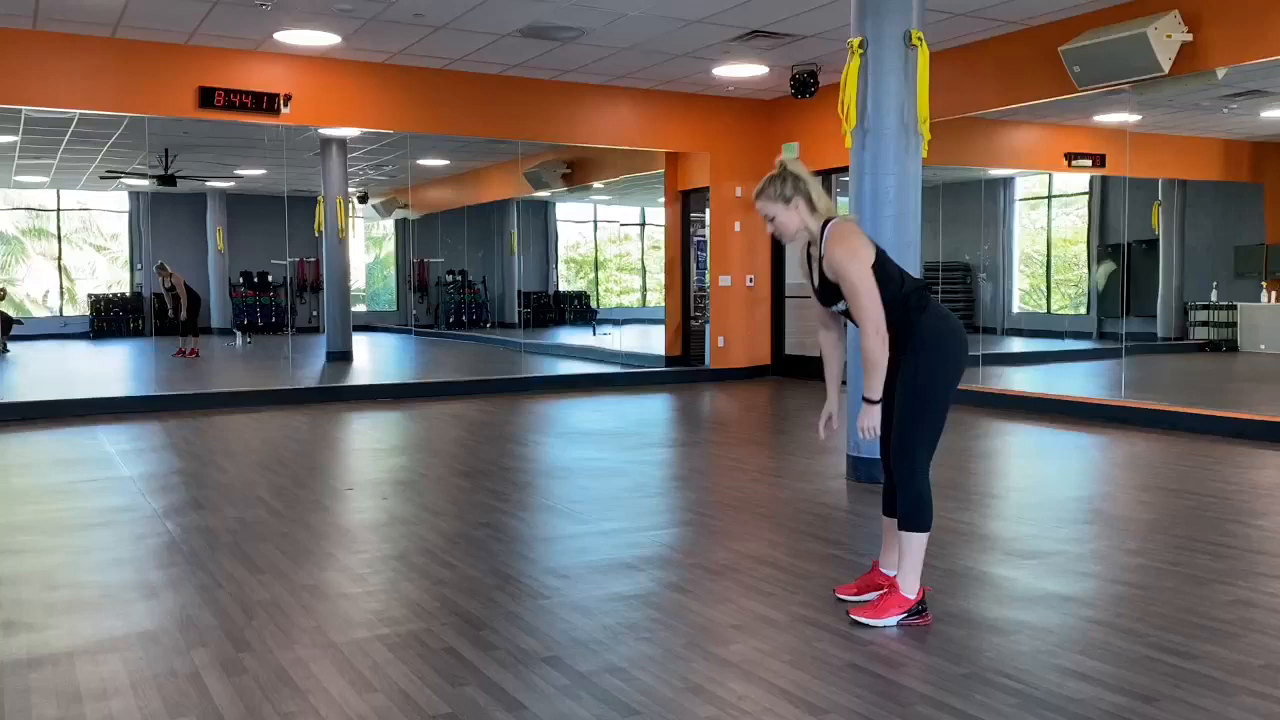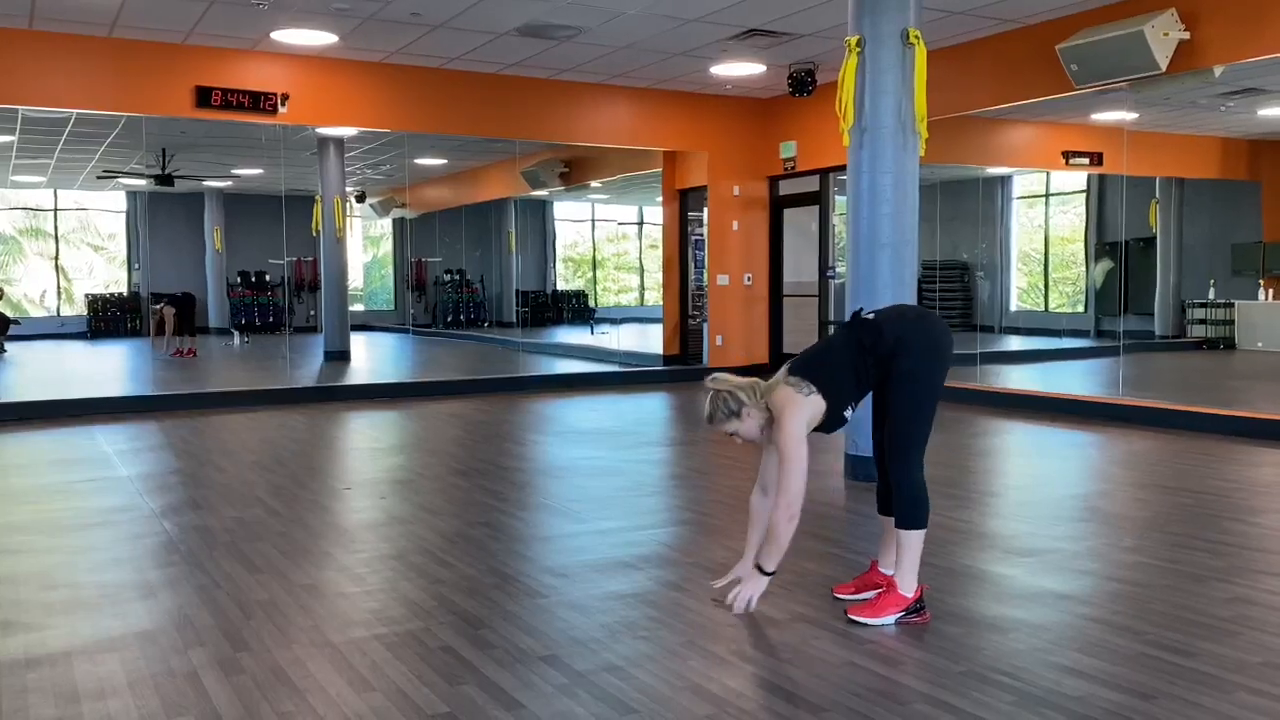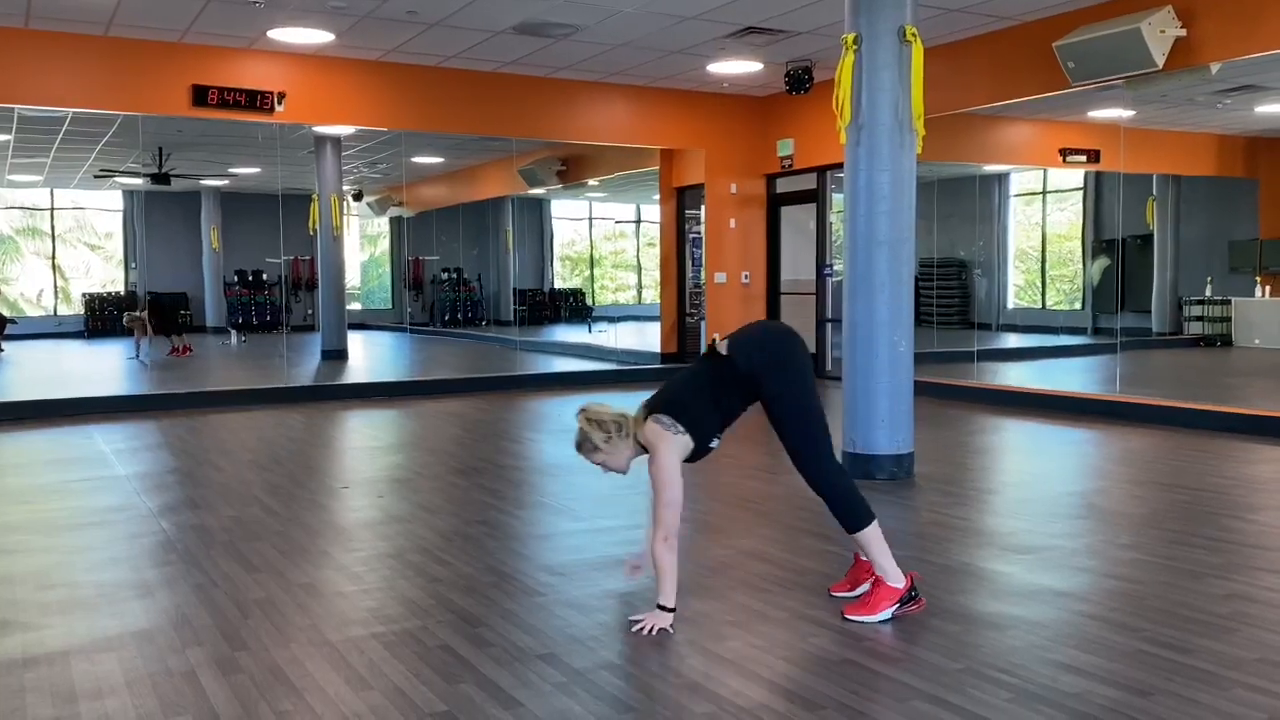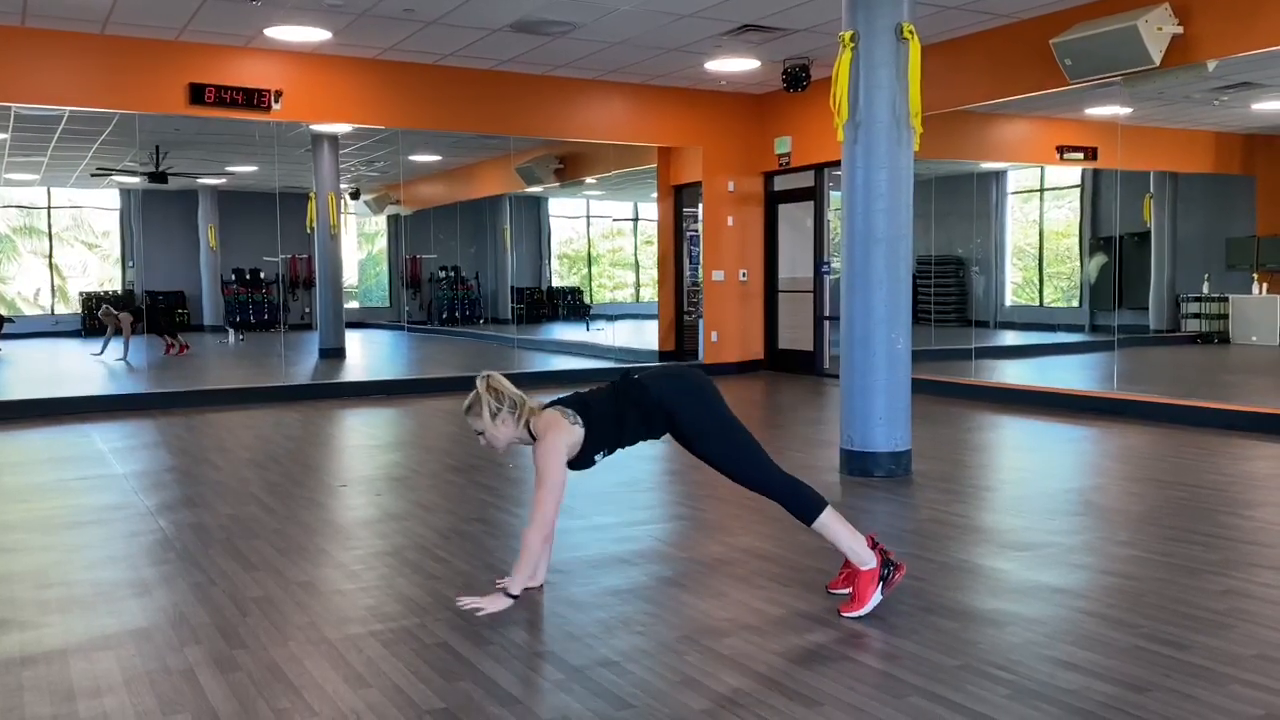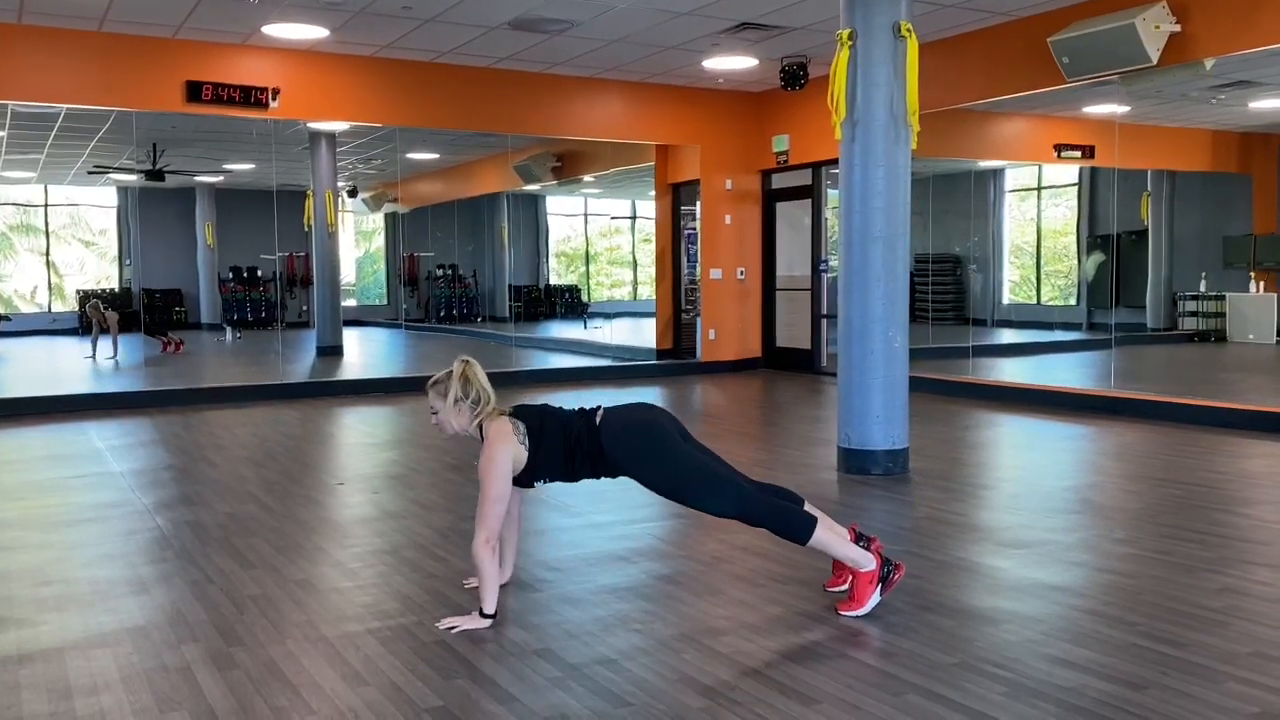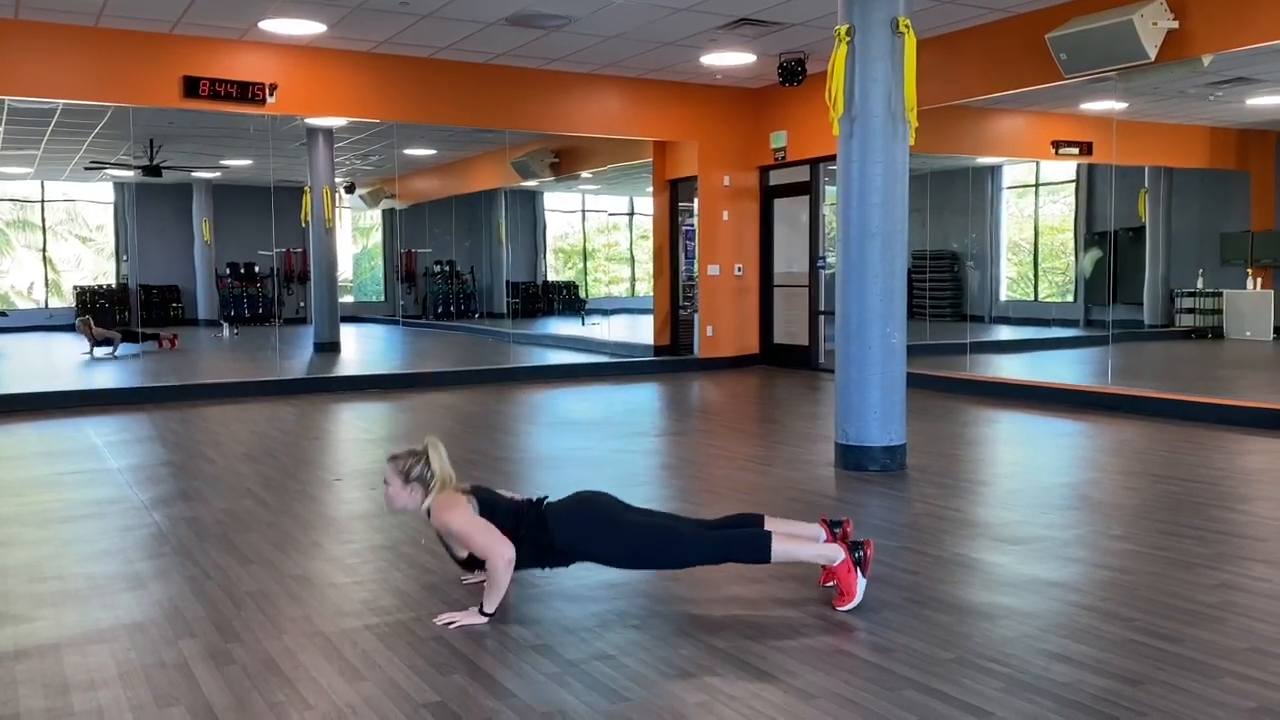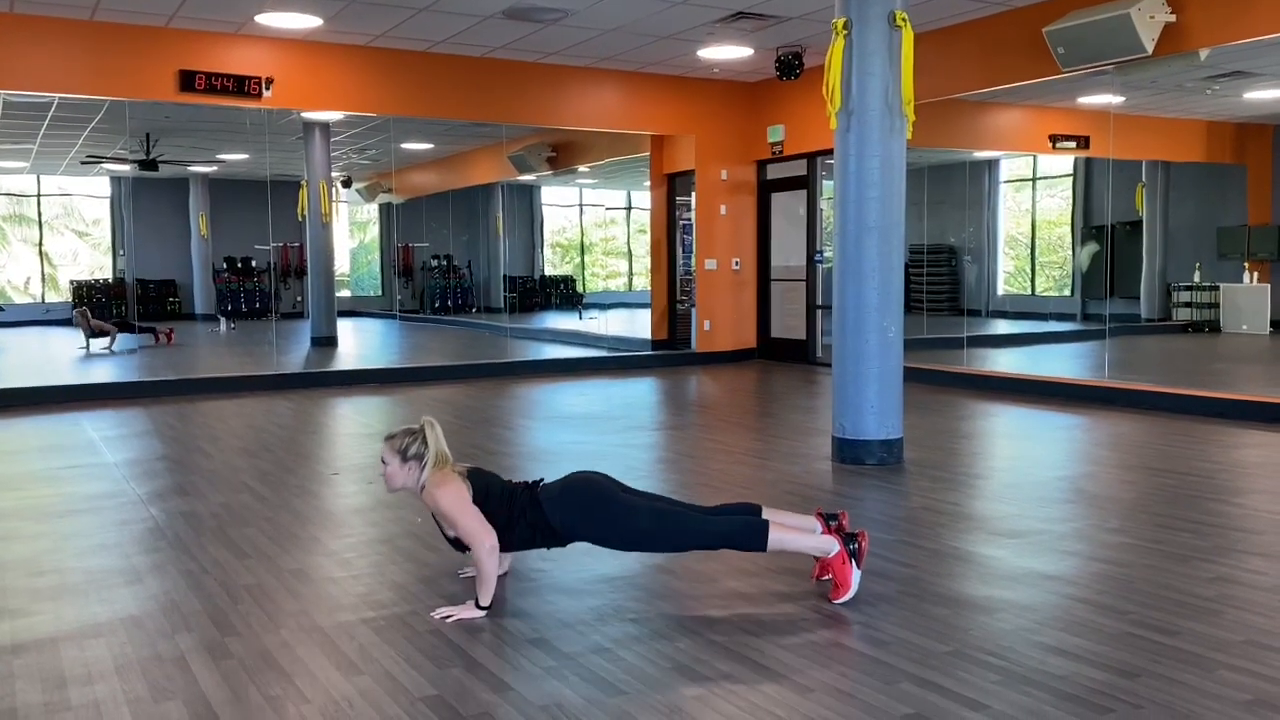
dt=0.7s
person 1, frame 1
left shoulder: (840, 246)
right shoulder: (815, 251)
left elbow: (876, 332)
right elbow: (830, 329)
left wrist: (870, 402)
right wrist: (832, 397)
left hip: (934, 346)
right hip: (910, 349)
left knee: (909, 464)
right knee: (894, 461)
left ankle: (909, 595)
right ankle: (887, 572)
person 1, frame 2
left shoulder: (790, 415)
right shoulder: (773, 410)
left elbow: (788, 510)
right elbow: (765, 492)
left wrist: (763, 574)
right wrist: (748, 561)
left hip: (919, 343)
right hip: (895, 347)
left knee: (902, 465)
right knee: (886, 463)
left ankle: (906, 593)
right ankle: (885, 571)
person 1, frame 3
left shoulder: (660, 443)
right shoulder: (644, 430)
left elbow: (666, 534)
right elbow: (670, 494)
left wrist: (666, 608)
right wrist: (653, 551)
left hip: (770, 356)
right hip: (758, 351)
left knee: (819, 469)
right knee: (818, 465)
left ankle: (895, 584)
right ankle: (868, 562)
person 1, frame 4
left shoulder: (549, 434)
right shoulder: (537, 428)
left elbow: (541, 522)
right elbow: (541, 511)
left wrist: (509, 592)
right wrist: (536, 574)
left hip: (678, 398)
right hip: (666, 401)
left knee: (766, 478)
right knee: (760, 478)
left ankle: (869, 562)
right ankle: (858, 548)
person 1, frame 5
left shoulder: (496, 445)
right shoulder: (502, 423)
left elbow: (485, 536)
right elbow: (511, 504)
left wrist: (485, 613)
right wrist: (503, 572)
left hip: (633, 445)
right hip: (638, 426)
left knee: (744, 504)
right knee: (745, 490)
left ankle: (868, 564)
right ankle: (851, 540)
person 1, frame 6
left shoulder: (445, 514)
right shoulder: (454, 494)
left elbow: (503, 552)
left wrist: (483, 611)
right wrist: (495, 573)
left hip: (581, 532)
right hip: (581, 515)
left knee: (709, 545)
right knee: (711, 530)
left ankle: (840, 555)
right ankle: (826, 531)
person 1, frame 7
left shoulder: (439, 492)
right shoulder: (452, 475)
left elbow: (486, 543)
left wrist: (481, 603)
right wrist: (499, 564)
left hip: (578, 512)
right hip: (582, 494)
left knee: (708, 531)
right knee: (708, 517)
left ankle: (834, 548)
right ankle: (823, 523)
